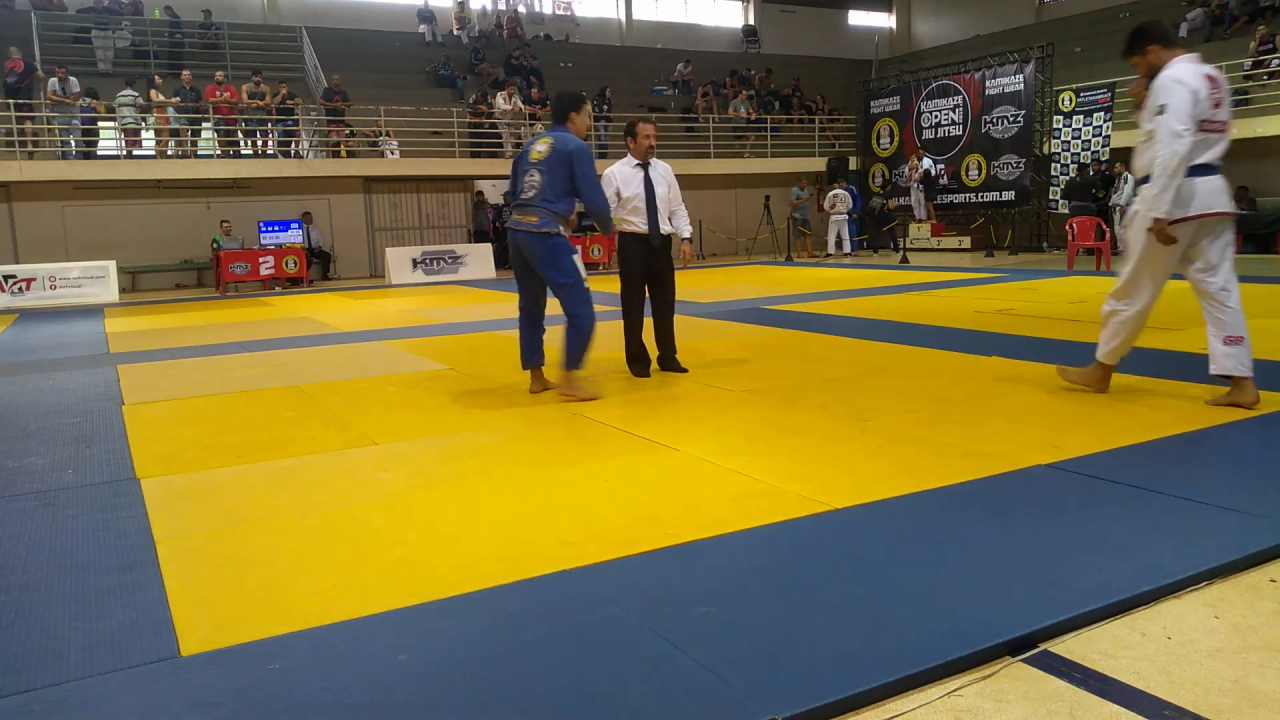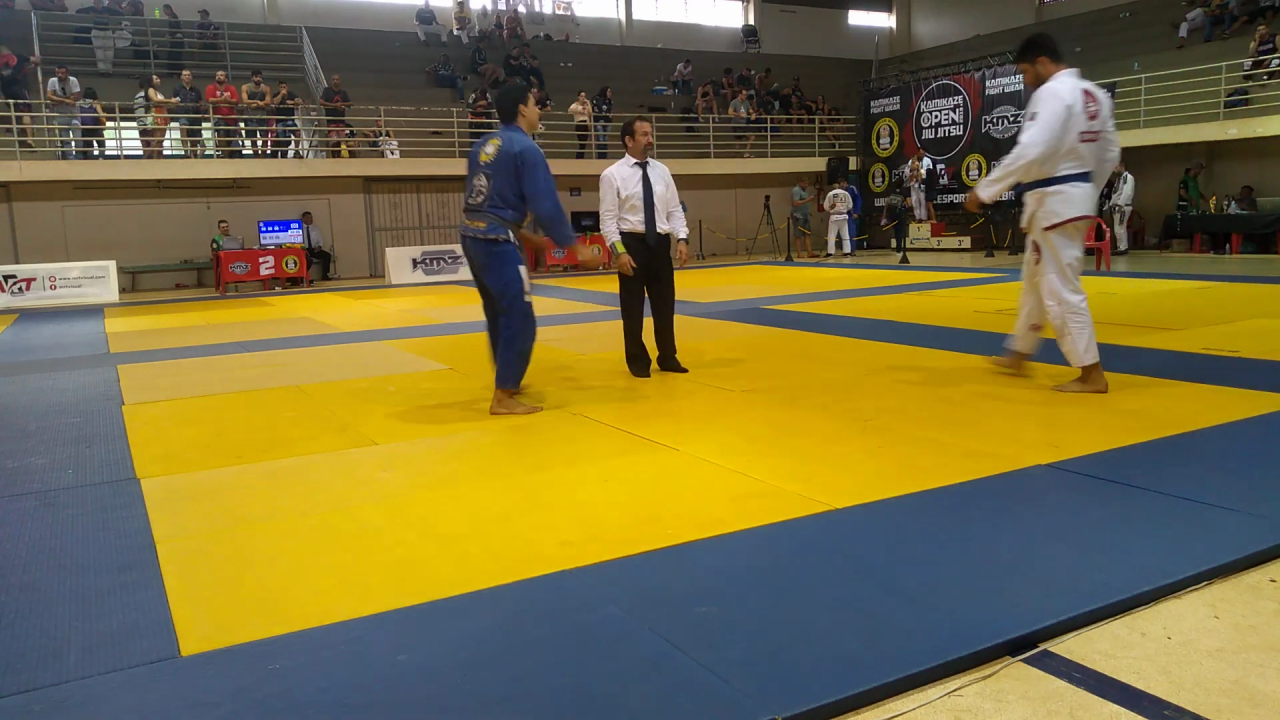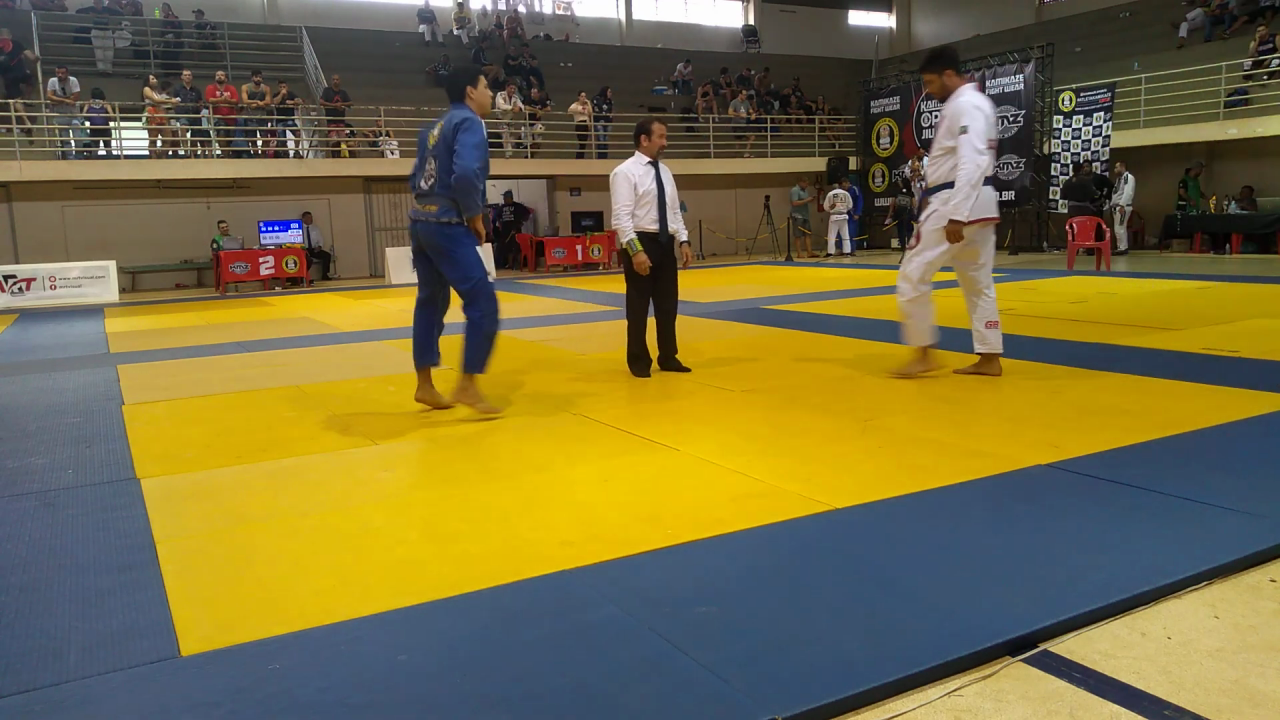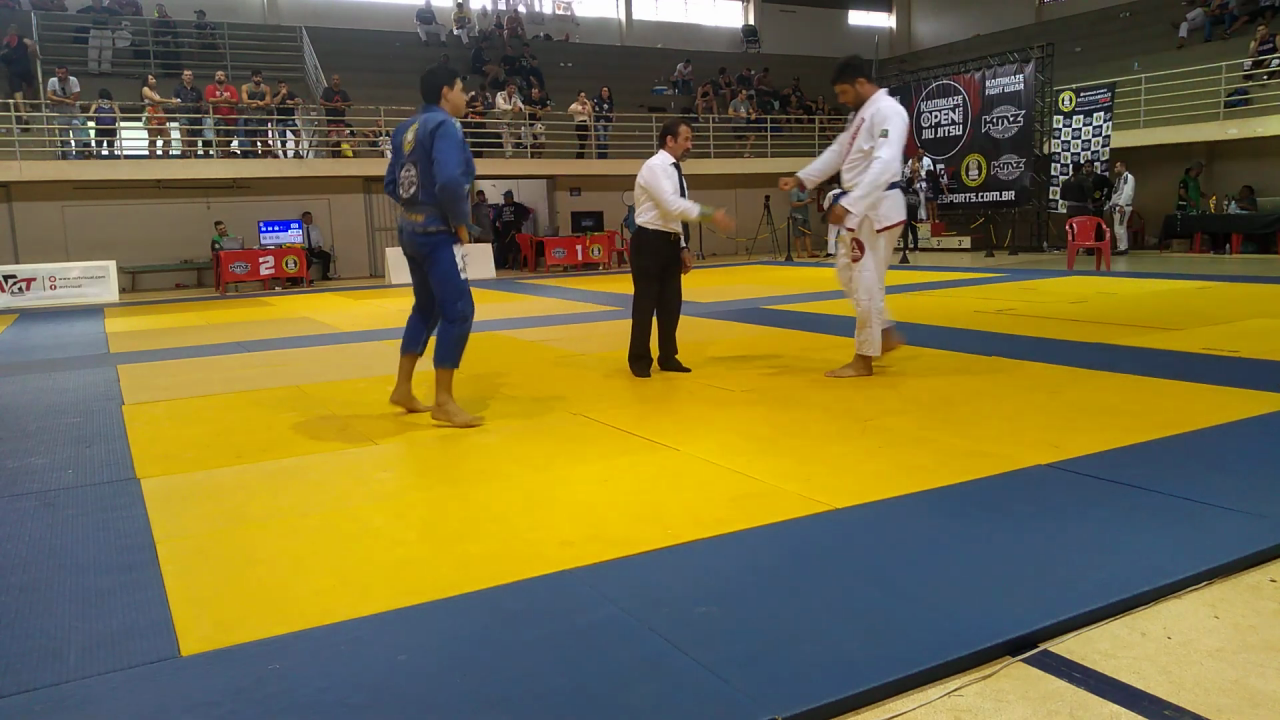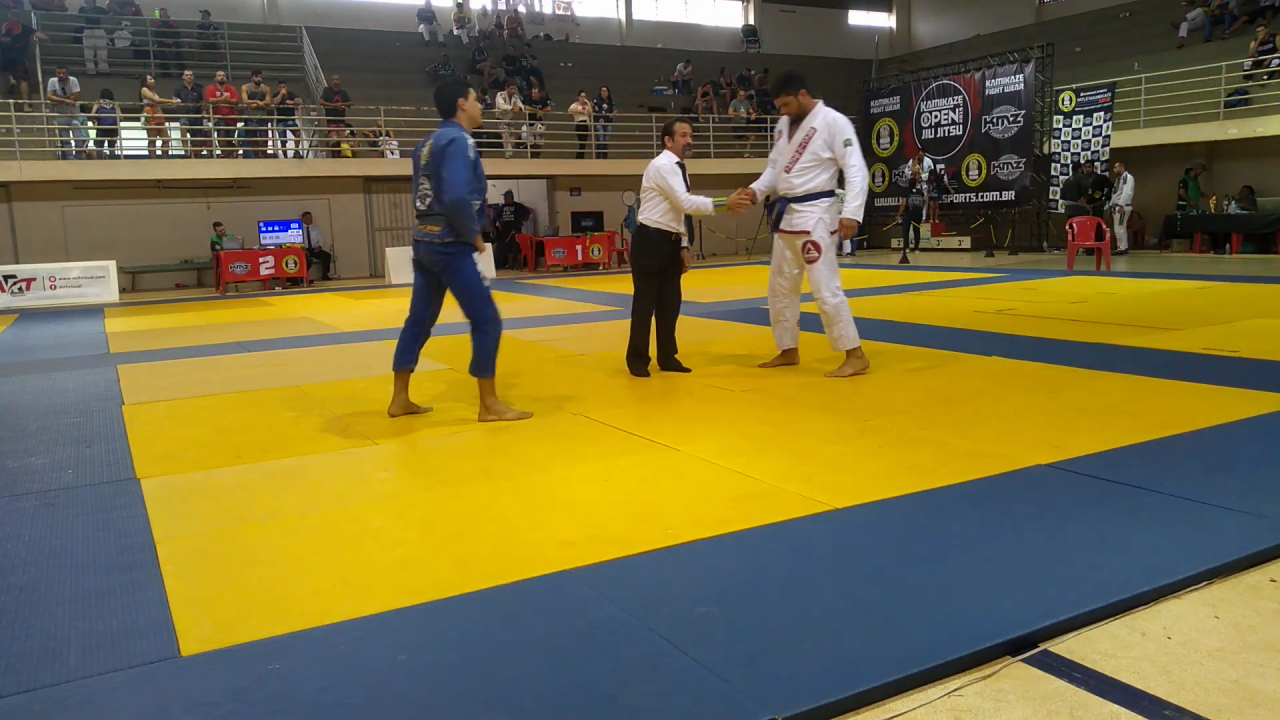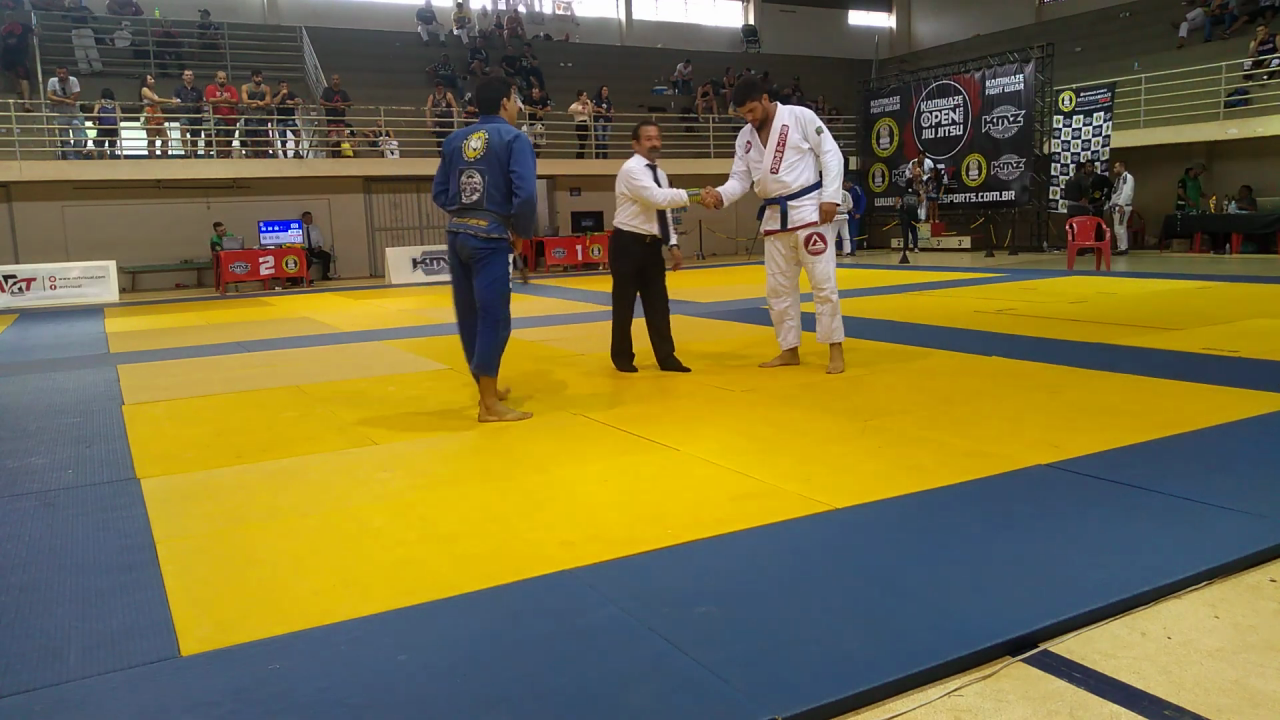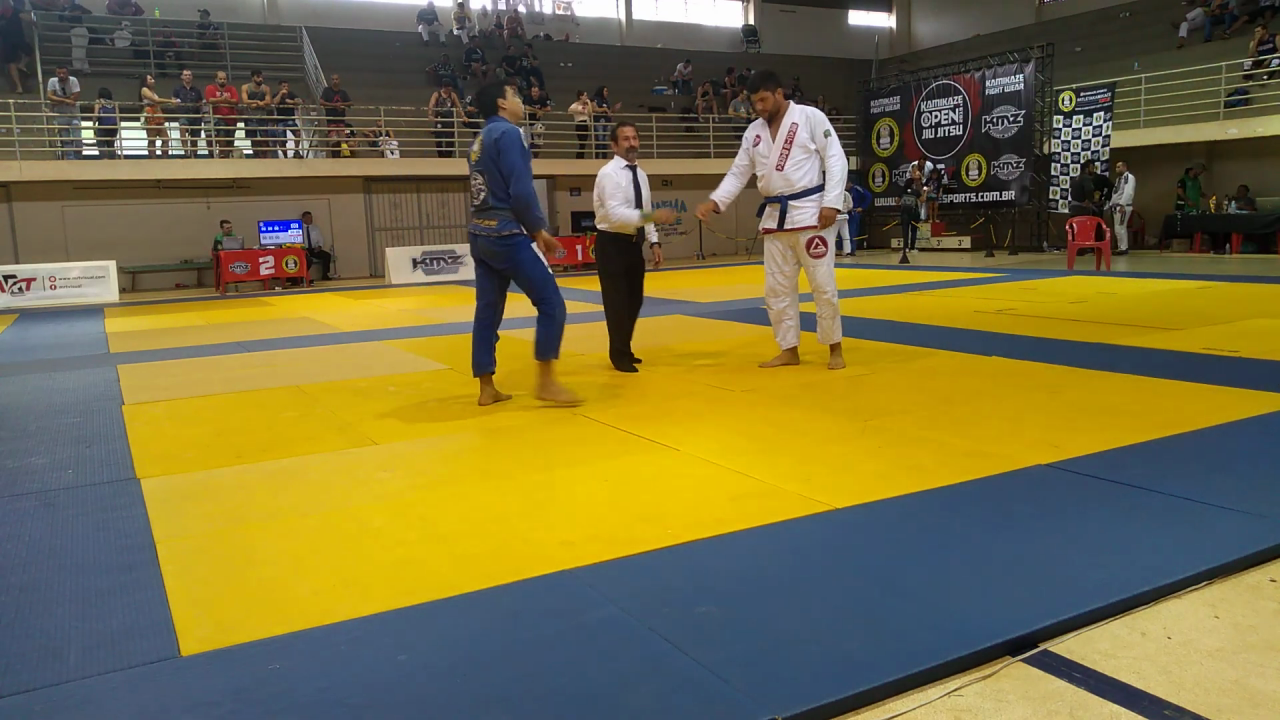
dt=0.5s
person 1, frame 1
left shoulder: (531, 146)
right shoulder: (576, 147)
left elbow: (516, 189)
right elbow: (593, 198)
right wrist: (609, 229)
left hip: (516, 230)
right hip: (546, 233)
left knee: (531, 306)
right knee: (579, 307)
left ankle: (536, 377)
right ankle: (570, 379)
person 1, frame 2
left shoulder: (481, 146)
right shoulder: (525, 149)
right elbow: (545, 205)
left wrist: (514, 230)
right wrist: (573, 245)
left hip: (471, 234)
right hip: (497, 240)
left knee: (499, 311)
right knee: (518, 318)
left ankle: (507, 381)
right ankle: (505, 397)
person 1, frame 3
left shoulder: (436, 126)
right shoulder: (470, 123)
left elbow: (420, 178)
right elbow: (465, 174)
right wrist: (474, 215)
left hip: (421, 221)
right hip: (449, 226)
left knee: (432, 301)
right knee: (482, 302)
left ankle: (425, 386)
right ankle: (467, 386)
person 1, frame 4
left shoulder: (407, 128)
right shoulder: (445, 126)
left elbow: (391, 184)
right elbow: (449, 181)
right wrist: (460, 220)
left hip: (411, 229)
right hip: (435, 232)
left knee: (427, 306)
right knee: (457, 311)
left ankle: (403, 389)
right ankle: (443, 402)
person 1, frame 5
left shoulder: (430, 142)
right shoulder: (459, 141)
right elbow: (457, 199)
right wrist: (473, 234)
left hip: (424, 241)
right hip: (450, 244)
left knee: (420, 317)
right knee: (485, 319)
left ankle: (400, 398)
right ankle: (489, 404)
person 1, frame 6
left shoulder: (456, 140)
right shoulder: (514, 138)
left elbow: (439, 194)
right elbow: (525, 194)
right wrist: (521, 232)
left hip: (456, 234)
right hip: (490, 237)
left knee: (468, 312)
right knee: (494, 318)
left ankle: (486, 389)
right ankle: (490, 404)
person 1, frame 7
left shoulder: (478, 142)
right shoulder: (508, 133)
right elbow: (521, 191)
left wrist: (531, 230)
right wrist: (538, 229)
left hip: (479, 234)
right hip: (506, 235)
left knee: (487, 310)
right knee: (551, 304)
left ankle: (487, 389)
right ankle: (546, 382)
person 2, frame 1
left shoulder: (1172, 80)
right shoulder: (1215, 78)
left elbow: (1172, 148)
left wrist: (1159, 212)
right wrist: (1147, 111)
left hip: (1175, 196)
right hip: (1211, 192)
left knee: (1133, 290)
right knee: (1217, 288)
left ankle: (1100, 371)
right ankle: (1242, 382)
person 2, frame 2
left shoulder: (1051, 93)
right shoulder: (1096, 95)
left elbow: (1028, 152)
right elbow: (1110, 153)
left wrist: (983, 191)
left hip: (1054, 198)
right hip: (1079, 193)
left knee: (1060, 288)
right knee: (1036, 281)
left ankle: (1091, 373)
right ankle: (1019, 353)
person 2, frame 3
left shoulder: (965, 105)
right shoulder: (970, 103)
left elbow: (973, 163)
left wrist: (957, 215)
right wrist: (939, 186)
left hip: (958, 204)
right hip: (977, 202)
left knee: (914, 277)
right knee: (977, 284)
left ankle: (924, 352)
right ankle: (989, 358)
person 2, frame 4
left shoulder: (887, 111)
right shoulder: (863, 113)
left elbow: (885, 164)
right elbow: (837, 153)
left wrist: (849, 204)
right wrist: (801, 179)
left hip: (877, 208)
right hip: (863, 208)
left knee: (866, 284)
right knee: (852, 277)
left ankle: (864, 359)
right ankle: (885, 334)
person 2, frame 5
left shoulder: (834, 122)
right shoulder: (785, 125)
left elbow: (856, 171)
right elbow: (775, 166)
left wrist: (851, 213)
right wrist: (755, 190)
left hip: (813, 215)
right hip: (785, 216)
left knee: (825, 288)
right knee: (780, 289)
left ankle: (855, 355)
right ankle: (788, 351)
person 2, frame 6
left shoulder: (800, 116)
right shoulder: (745, 137)
left elbow: (831, 155)
right elbow: (740, 179)
left wrist: (830, 197)
right wrist: (720, 195)
left hip: (809, 210)
right hip: (774, 216)
left knee: (823, 281)
right knee: (779, 287)
left ankle: (835, 350)
right ankle: (790, 350)
person 2, frame 7
left shoulder: (811, 117)
right shoulder: (754, 131)
left elbow: (836, 160)
right elbow: (738, 174)
left wrist: (831, 203)
right wrist: (714, 202)
left hip: (809, 211)
right hip: (774, 215)
left knee: (822, 284)
right knee: (778, 287)
left ankle: (835, 348)
right ankle: (789, 350)
person 3, frame 1
left shoulder: (664, 170)
right shoulder: (614, 174)
left elbow: (677, 209)
left wrist: (685, 237)
left hip: (661, 243)
right hip: (632, 243)
left knee: (665, 302)
right knee: (633, 305)
left ankle: (667, 356)
right ankle: (637, 359)
person 3, frame 2
left shoulder: (661, 171)
right shoulder: (613, 175)
left elbow: (674, 210)
right elbow: (608, 218)
left wrist: (681, 239)
right wrist: (618, 250)
left hip: (660, 243)
right hip: (632, 245)
left knee: (664, 302)
right knee: (633, 306)
left ankle: (667, 357)
right ankle: (638, 360)
person 3, frame 3
left shoulder: (664, 172)
right shoulder: (625, 172)
left elbow: (674, 211)
right elbow: (621, 217)
left wrist: (683, 241)
right wrist: (635, 251)
left hip: (664, 243)
right hip: (639, 244)
left knee: (668, 303)
right knee: (638, 304)
left ankle: (668, 357)
right ankle: (638, 360)
person 3, frame 4
left shoulder: (674, 170)
right shoulder: (655, 167)
right elbow: (673, 205)
left wrist: (682, 246)
right wrist: (710, 215)
left hip: (670, 243)
right hip: (650, 242)
left knee: (672, 302)
right knee: (646, 302)
left ankle: (668, 356)
right ankle: (639, 359)
person 3, frame 5
left shoulder: (680, 170)
right shoulder: (661, 166)
right elbow: (684, 203)
left wrist: (683, 246)
right wrist: (724, 203)
left hip: (670, 243)
right hip: (650, 241)
left knee: (670, 302)
right knee: (645, 302)
left ankle: (667, 356)
right ankle: (637, 358)
person 3, frame 6
left shoulder: (659, 174)
right shoulder: (631, 170)
left elbow: (665, 212)
right elbow: (658, 199)
left wrist: (673, 244)
right wrist: (695, 195)
left hip: (651, 245)
right hip: (627, 244)
left knee: (658, 302)
right knee: (624, 303)
left ankle: (666, 357)
right ankle: (622, 355)
person 3, frame 7
left shoulder: (640, 174)
right shoulder: (609, 174)
right elbow: (615, 214)
left wrist: (654, 241)
right wrist: (651, 216)
left hip: (634, 245)
right hip: (612, 244)
left knee: (633, 301)
right knee: (616, 303)
left ankle: (623, 349)
right ankle: (620, 355)
